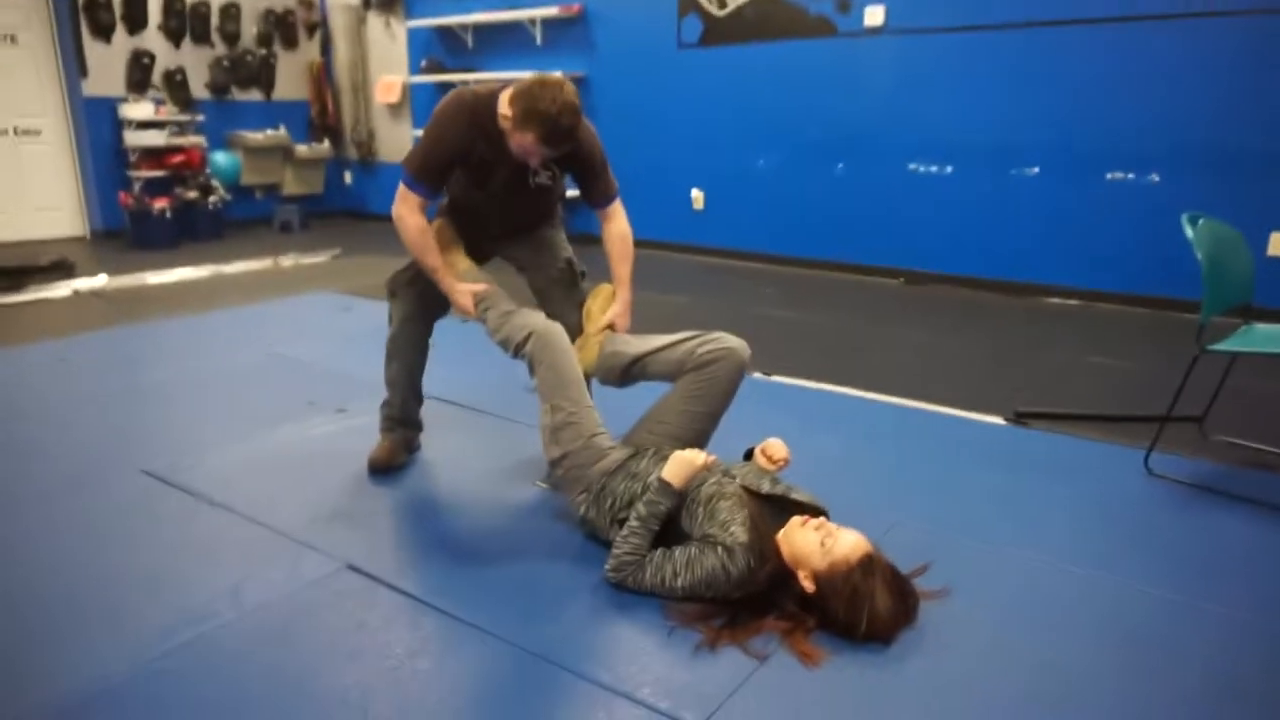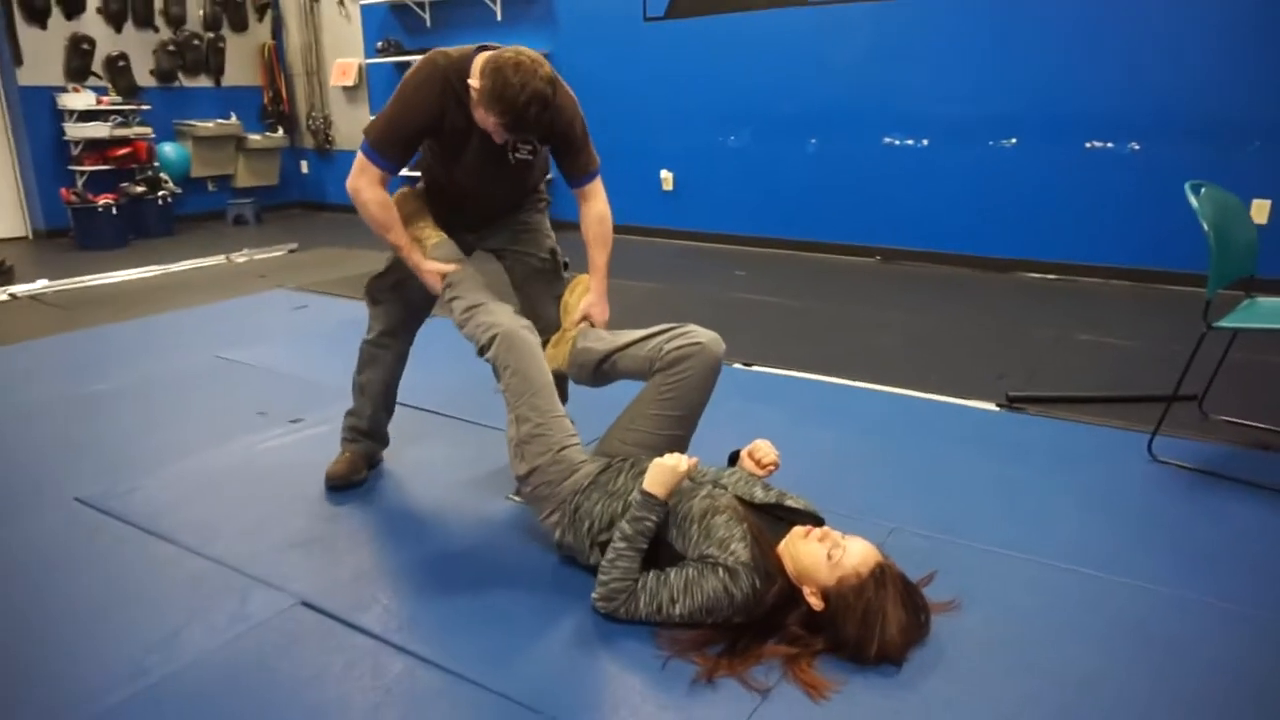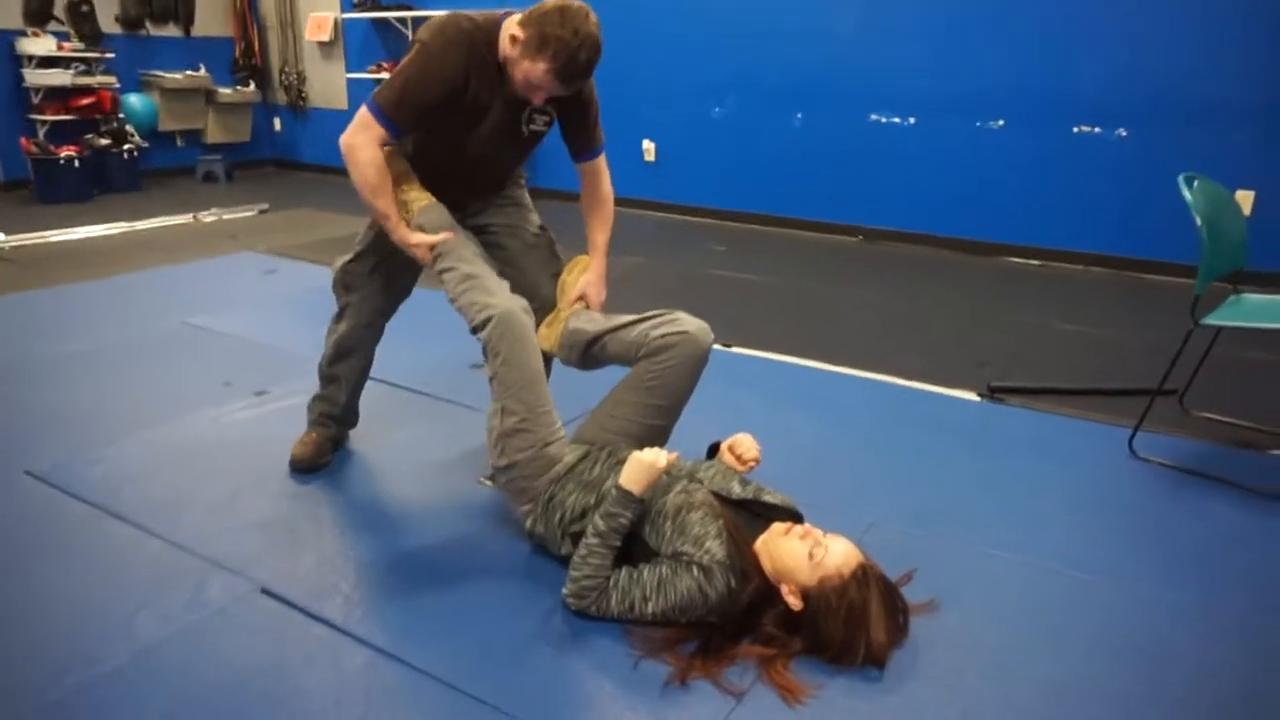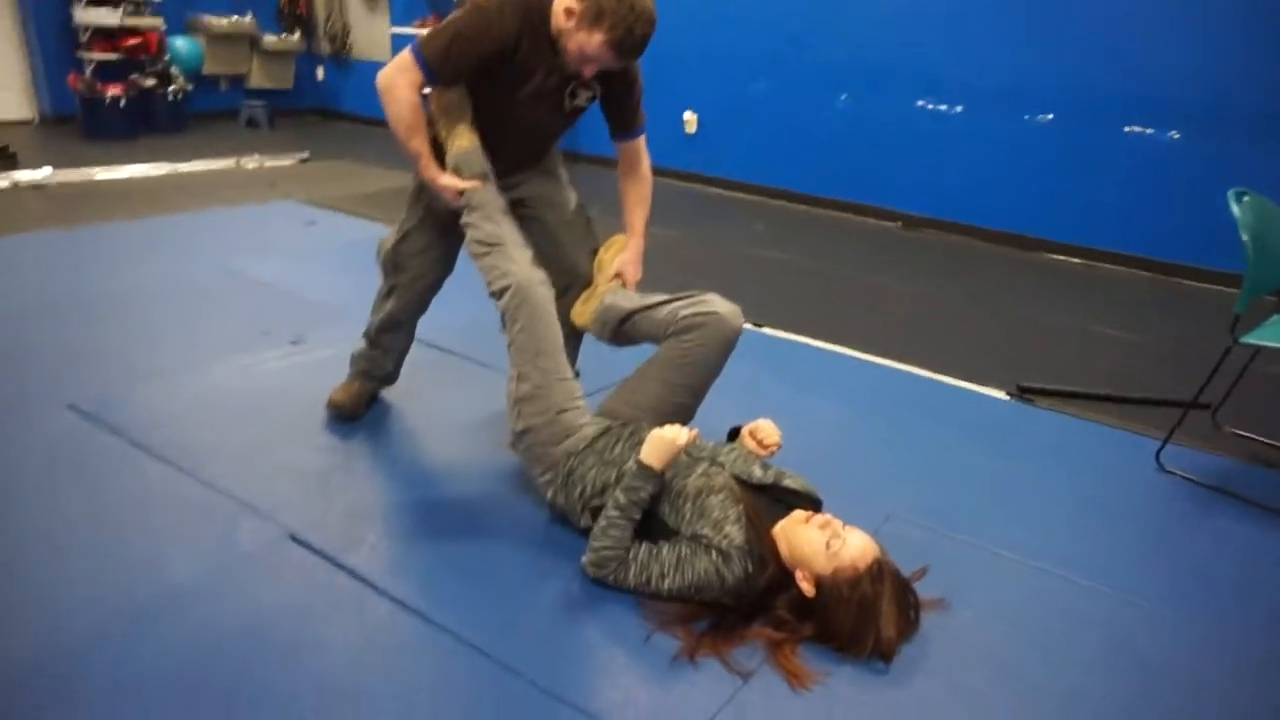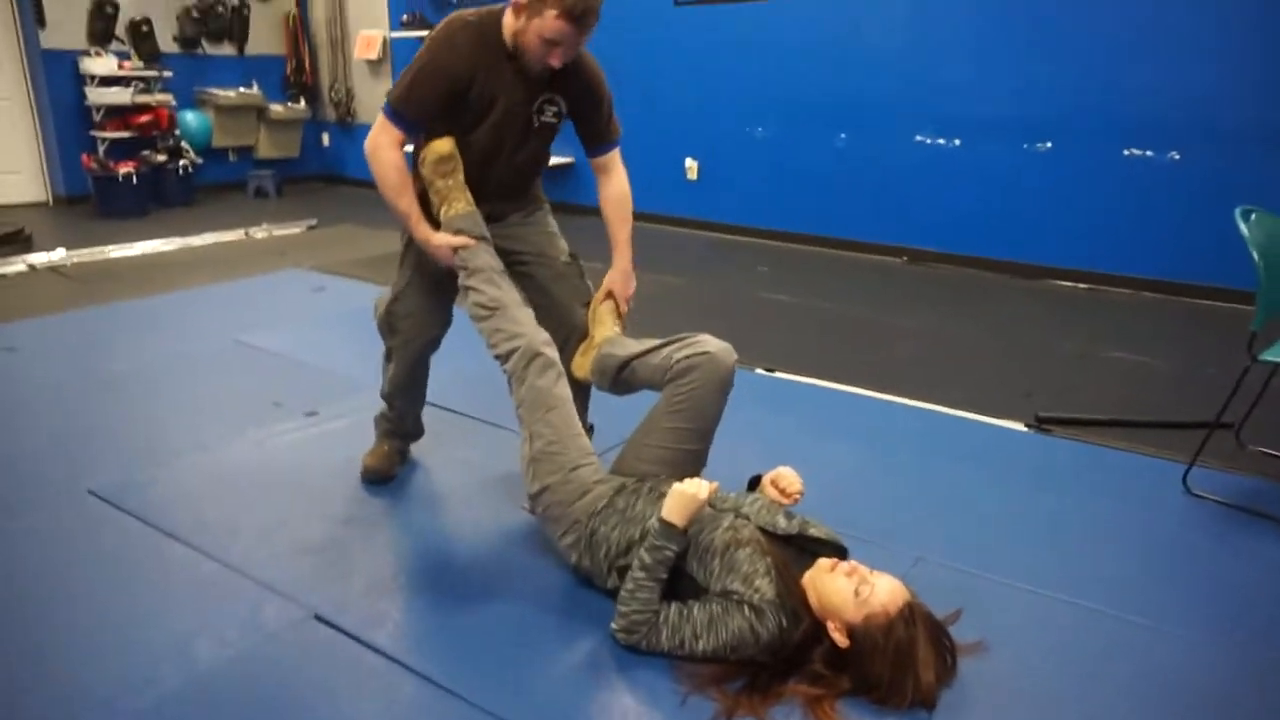
dt=0.4s
person 1, frame 1
left shoulder: (734, 563)
right shoulder: (798, 512)
left elbow: (623, 570)
left wrist: (666, 487)
right wrist: (760, 462)
left hip: (604, 484)
right hip: (645, 461)
left knee: (543, 334)
right knee: (725, 353)
left ankle: (471, 282)
right ankle: (600, 348)
person 1, frame 2
left shoulder: (735, 583)
right shoulder: (796, 520)
left elbow: (612, 596)
left wrist: (651, 497)
right wrist: (745, 466)
left hip: (580, 500)
right hip: (622, 469)
left knee: (512, 336)
right knee: (700, 347)
left ankle: (444, 254)
right ankle: (576, 347)
person 1, frame 3
left shoulder: (712, 583)
right shoulder: (775, 518)
left elbow: (584, 593)
left wrist: (626, 493)
right wrist: (724, 458)
left hip: (555, 493)
right hip: (601, 459)
left knee: (506, 319)
right knee: (687, 337)
left ankle: (424, 211)
right ankle: (569, 328)
person 1, frame 4
left shoulder: (731, 566)
right shoulder: (793, 502)
left elbow: (605, 564)
left wrist: (645, 469)
right wrist: (745, 442)
left hip: (577, 463)
right hip: (622, 437)
left knee: (525, 289)
right knee: (716, 318)
left ankle: (467, 159)
right ankle: (604, 305)
person 1, frame 5
left shoulder: (761, 623)
right shoulder: (818, 552)
left elbow: (633, 628)
left wrist: (669, 526)
right wrist: (767, 491)
left hip: (595, 521)
right hip: (644, 493)
left knee: (532, 355)
right knee: (710, 358)
left ankle: (461, 216)
right ankle: (604, 353)
person 2, frame 1
left shoulder: (575, 135)
right shoulder: (459, 116)
left elbow: (611, 215)
right elbow: (406, 210)
left wrist: (622, 298)
right wrist: (449, 285)
left hip: (534, 229)
right hip: (465, 223)
left knee: (571, 325)
right knee: (409, 311)
right ankle: (399, 431)
person 2, frame 2
left shoulder: (555, 104)
right shoulder: (433, 82)
left elbow: (591, 196)
right elbow: (363, 182)
left wrist: (598, 288)
right wrist: (416, 261)
left hip: (517, 213)
right hip: (441, 211)
left knee: (551, 321)
right knee: (390, 318)
right ankle: (361, 443)
person 2, frame 3
left shoulder: (569, 78)
right shoulder: (450, 45)
left elbow: (594, 173)
right elbow: (359, 141)
left wrist: (596, 266)
right wrist: (399, 233)
left hip: (496, 193)
right hip: (419, 190)
left knee: (545, 299)
right knee: (363, 304)
right ankle: (328, 423)
person 2, frame 4
left shoulder: (613, 61)
left elbow: (632, 155)
right elbow: (396, 81)
left wrist: (634, 246)
right wrist: (431, 173)
left hip: (533, 166)
left knee: (578, 273)
right knee: (412, 274)
right ankle: (367, 376)
person 2, frame 5
left shoulder: (581, 73)
right shoulder: (458, 44)
left elbow: (608, 169)
right elbow: (381, 143)
left wrist: (622, 263)
right wrist: (422, 232)
left hip: (520, 213)
left knee: (575, 324)
right knee: (408, 332)
right ankle: (395, 434)
